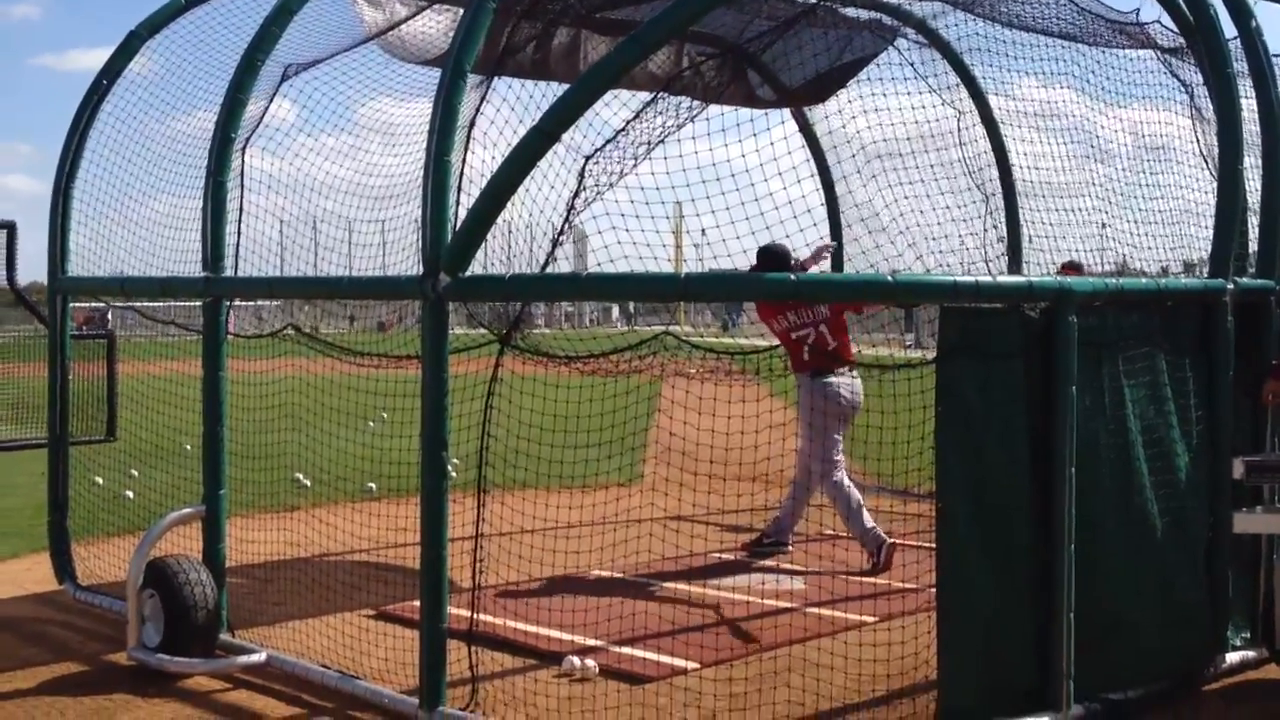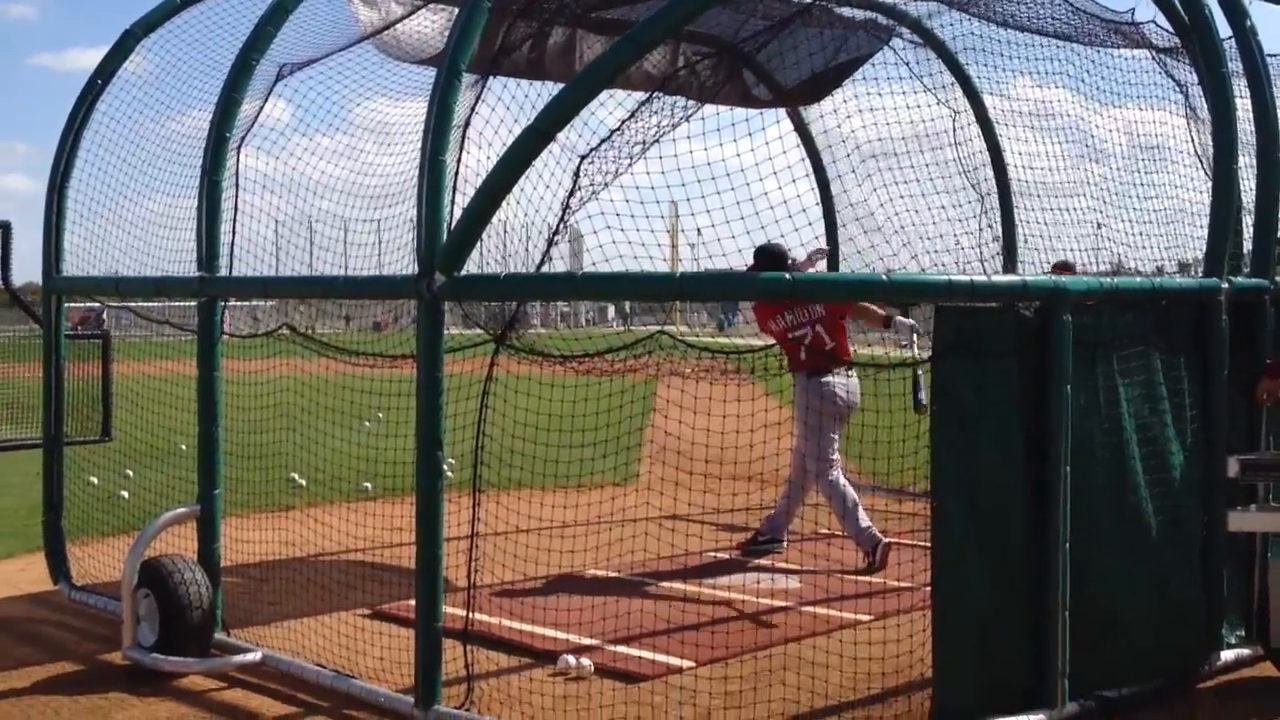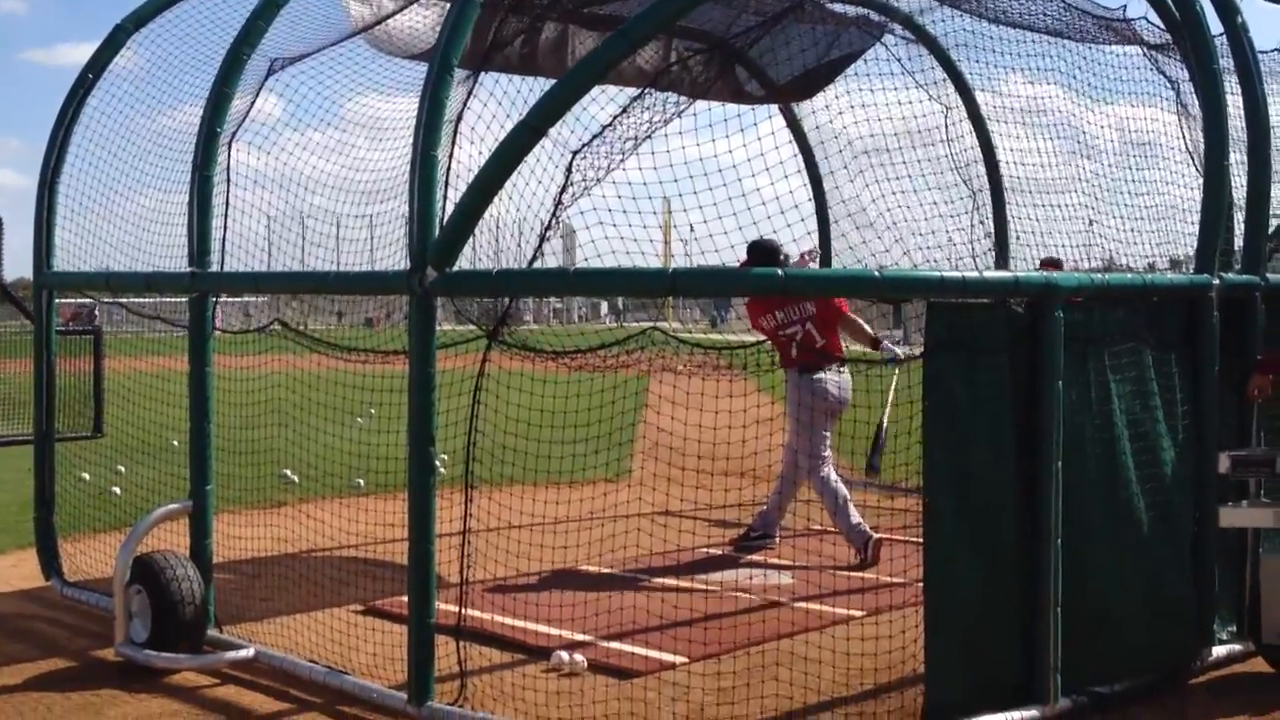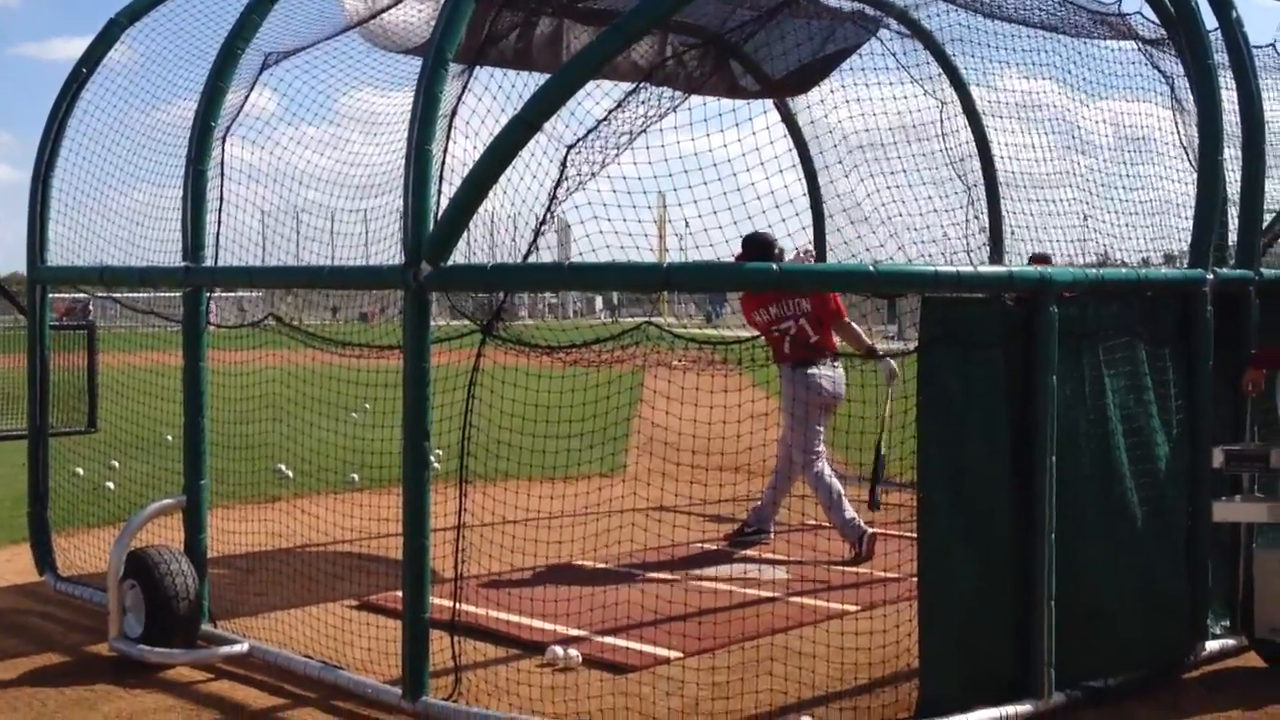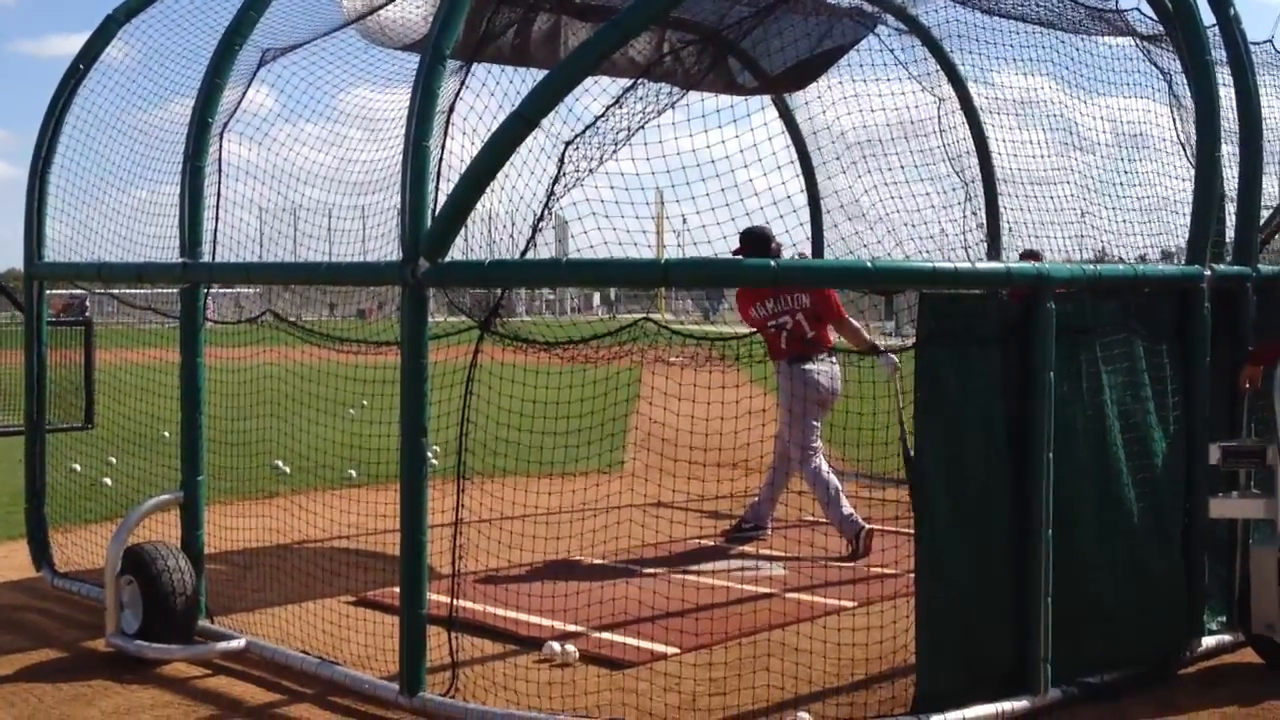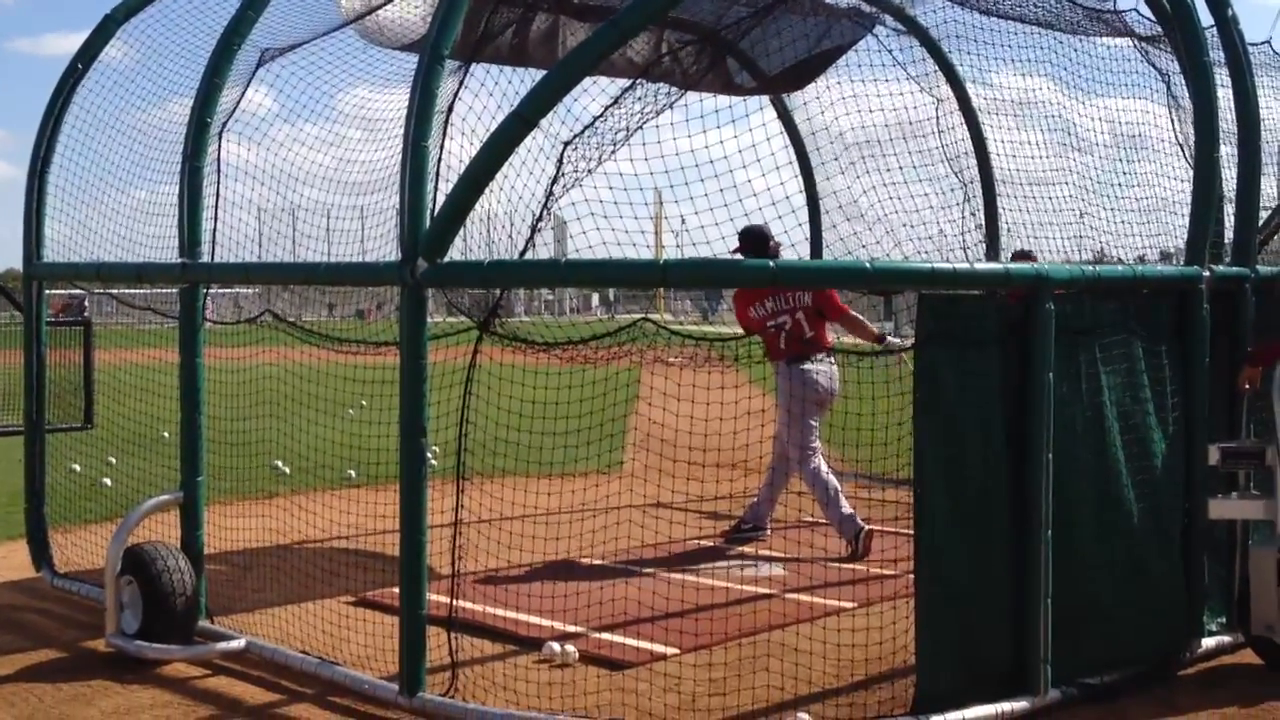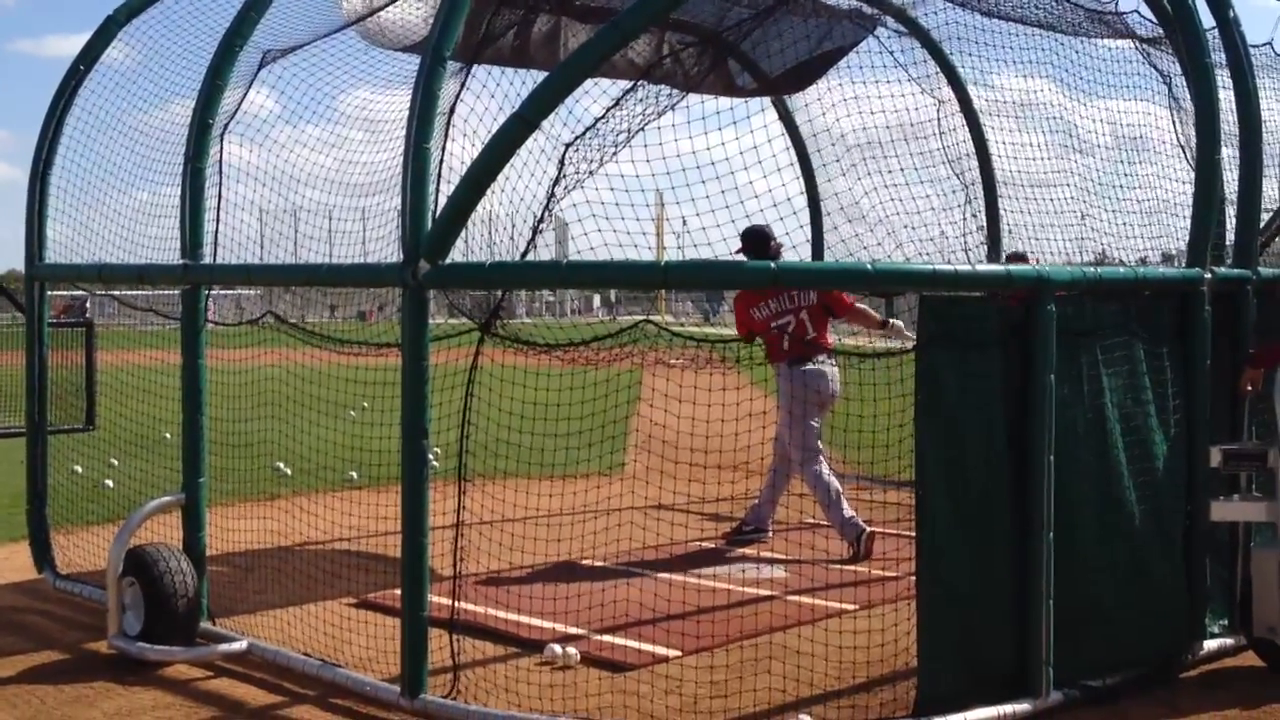
dt=0.1s
person 1, frame 1
left shoulder: (767, 308)
left wrist: (804, 265)
left hip: (818, 389)
right hip: (849, 383)
left knee: (829, 471)
right knee: (809, 465)
left ankle: (874, 541)
right ankle: (778, 534)
person 1, frame 2
left shoulder: (764, 309)
right elbow: (858, 309)
left wrist: (801, 267)
right wrist: (893, 321)
left hip: (814, 389)
right hip: (845, 383)
left knee: (825, 470)
right knee: (805, 464)
left ankle: (871, 541)
right ankle: (773, 533)
person 1, frame 3
left shoulder: (756, 307)
right elbow: (847, 322)
right wrist: (881, 345)
left hip: (806, 385)
right hip: (839, 380)
left knee: (816, 466)
right knee: (795, 459)
left ankle: (862, 538)
right ankle: (765, 528)
person 1, frame 4
left shoulder: (750, 302)
right elbow: (842, 325)
right wrist: (877, 355)
left hip: (800, 379)
right hip: (832, 374)
left knee: (810, 461)
right knee: (788, 455)
left ankle: (856, 533)
right ankle: (759, 523)
person 1, frame 5
left shoulder: (746, 297)
right elbow: (841, 322)
right wrist: (876, 350)
left hip: (796, 375)
right hip: (828, 369)
left knee: (807, 457)
right knee: (785, 450)
left ankle: (853, 529)
right ankle: (757, 519)
person 1, frame 6
left shoulder: (744, 298)
right elbow: (846, 318)
right wrist: (883, 340)
left hip: (794, 376)
right hip: (825, 369)
left knee: (806, 458)
right knee: (784, 451)
left ankle: (853, 529)
right ankle: (756, 520)
person 1, frame 7
left shoulder: (746, 300)
left elbow: (749, 337)
right elbow: (852, 311)
right wrist: (887, 325)
left hip: (795, 378)
right hip: (825, 371)
left knee: (808, 461)
right knee: (784, 451)
left ankle: (854, 531)
right ankle: (758, 522)
